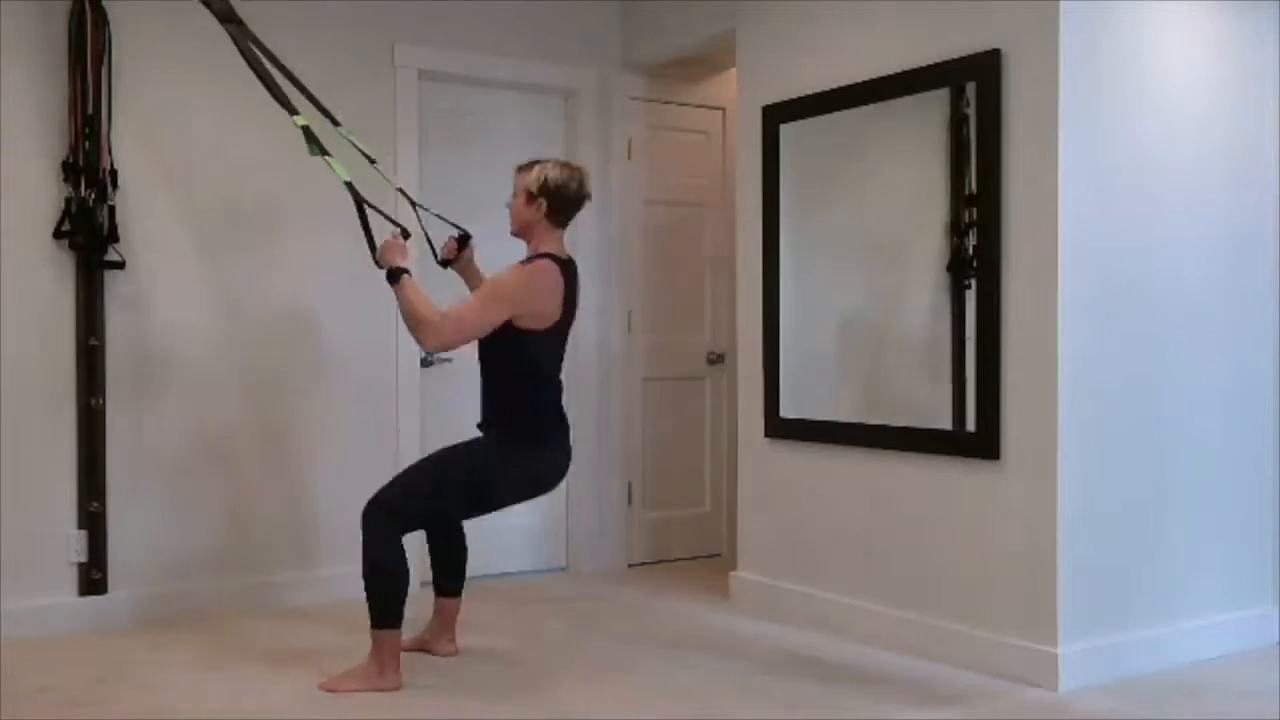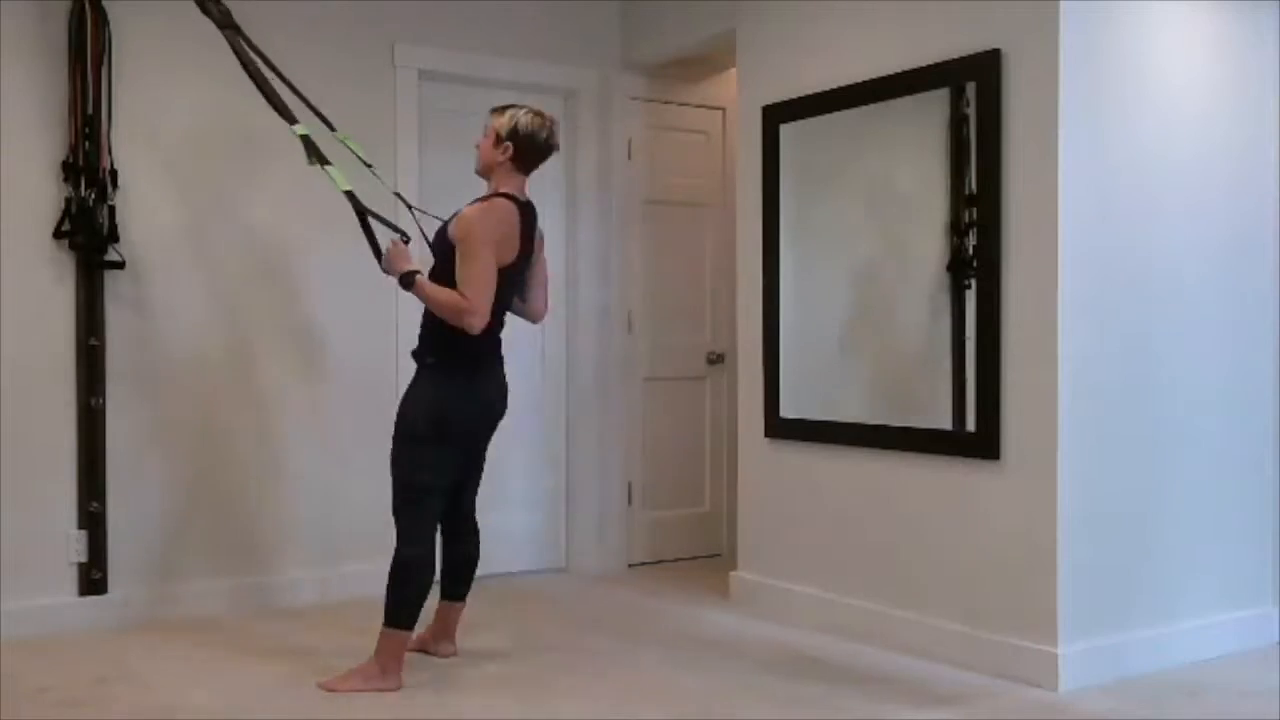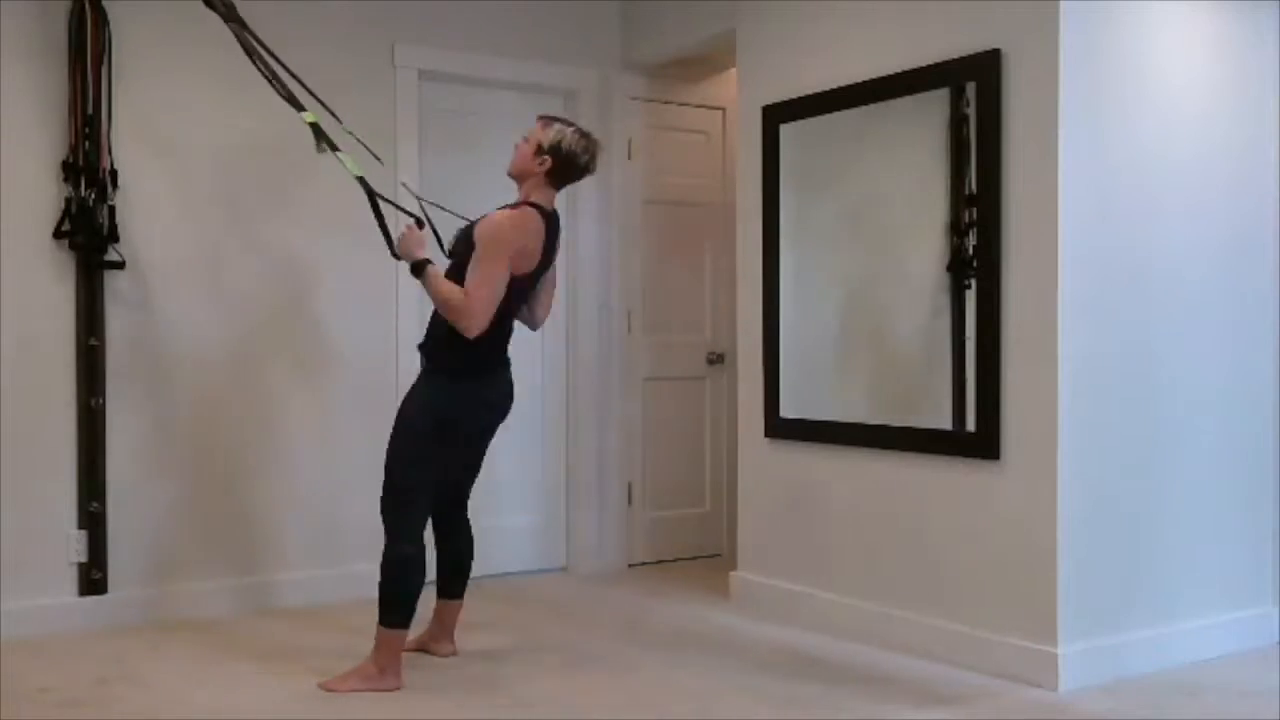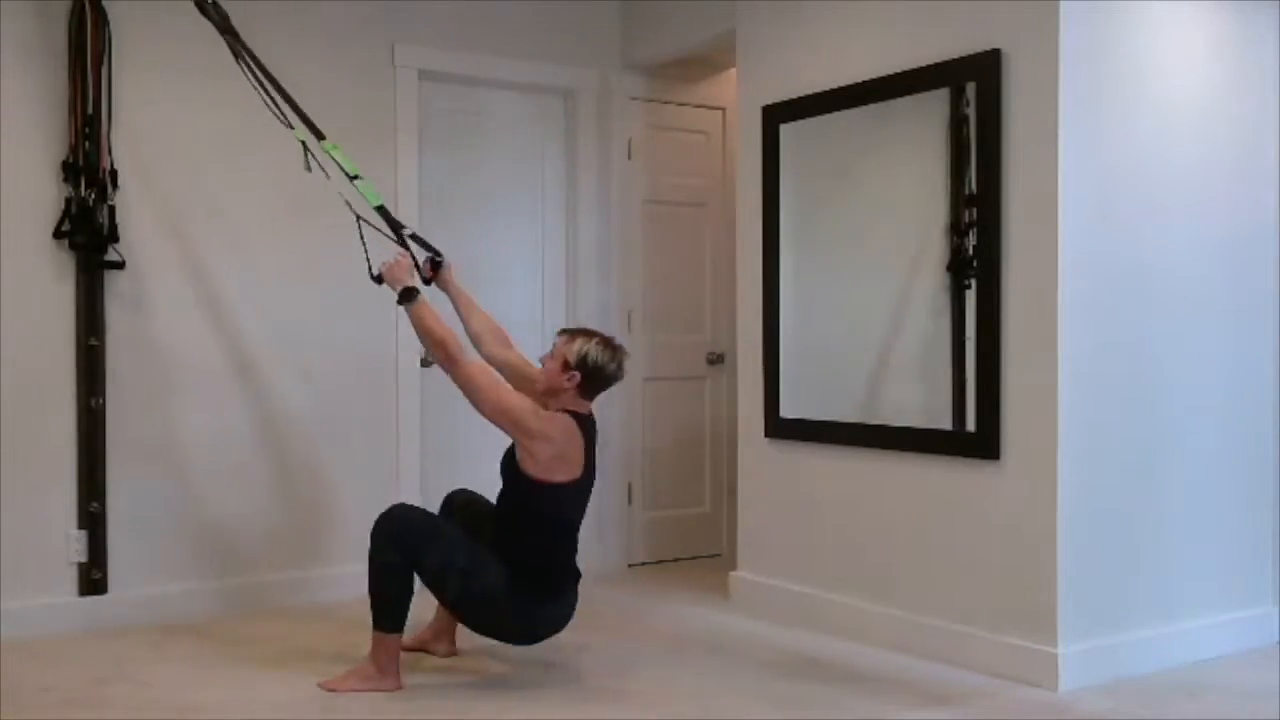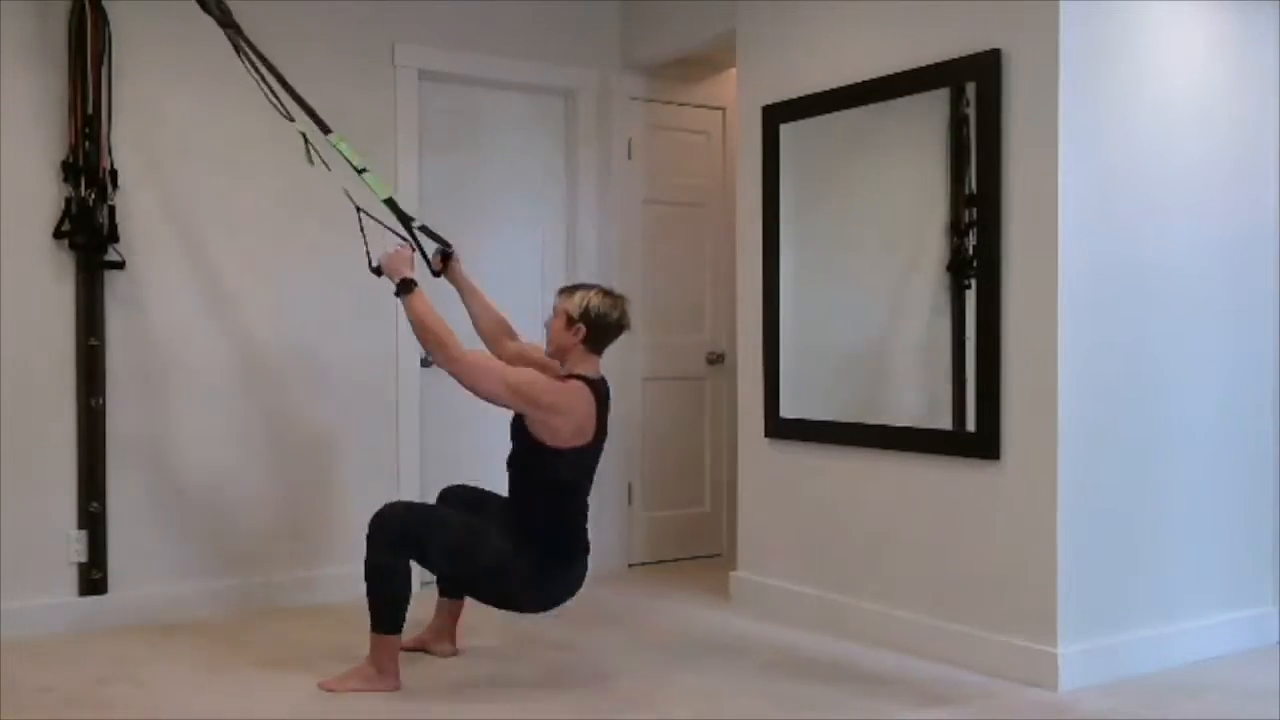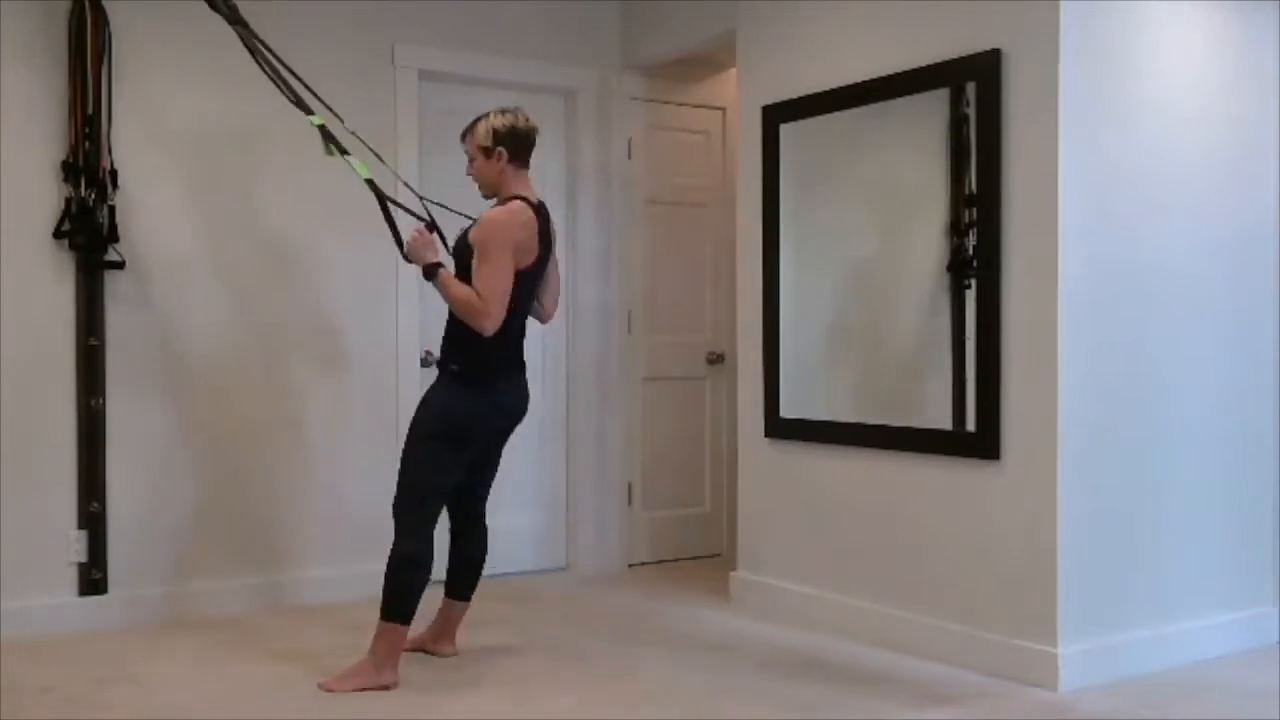
dt=0.5s
person 1, frame 1
left shoulder: (529, 279)
right shoulder: (559, 272)
left elbow: (434, 333)
left wrist: (398, 268)
right wrist: (465, 267)
left hip: (523, 450)
right hip: (539, 450)
left knee: (384, 515)
right knee: (436, 501)
left ankle: (383, 665)
right ankle: (442, 632)
person 1, frame 2
left shoulder: (484, 216)
right shoulder: (526, 219)
left elbow: (473, 315)
right elbow: (535, 308)
left wrist: (409, 275)
left hip: (449, 387)
right hip: (482, 386)
left knee: (417, 518)
right knee: (455, 509)
left ankle: (385, 666)
right ankle: (442, 633)
person 1, frame 3
left shoulder: (508, 225)
right shoulder: (546, 226)
left elbow: (470, 322)
left wrist: (421, 263)
left hip: (450, 388)
right hip: (488, 388)
left knee: (404, 516)
right knee: (449, 507)
left ankle: (384, 667)
right ankle: (440, 631)
person 1, frame 4
left shoulder: (547, 431)
right shoulder: (565, 412)
left elbow: (455, 360)
right elbow: (497, 351)
left wrist: (407, 290)
right wrist: (449, 286)
left hip: (525, 602)
right hip: (548, 593)
left knee: (396, 526)
right knee: (460, 506)
left ankle: (381, 668)
right ankle: (441, 634)
person 1, frame 5
left shoulder: (559, 399)
right shoulder: (579, 386)
left elbow: (453, 356)
right elbow: (507, 343)
left wrist: (406, 280)
right wrist: (460, 279)
left hip: (535, 569)
right hip: (549, 557)
left knee: (393, 523)
right knee: (457, 504)
left ankle: (381, 667)
right ankle: (442, 632)
person 1, frame 6
left shoulder: (502, 221)
right shoulder: (539, 219)
left elbow: (486, 319)
right elbow: (545, 308)
left wrist: (433, 265)
left hip: (467, 391)
right hip: (504, 391)
left knee: (414, 516)
right knee: (467, 510)
left ankle: (381, 661)
right ankle: (443, 633)
